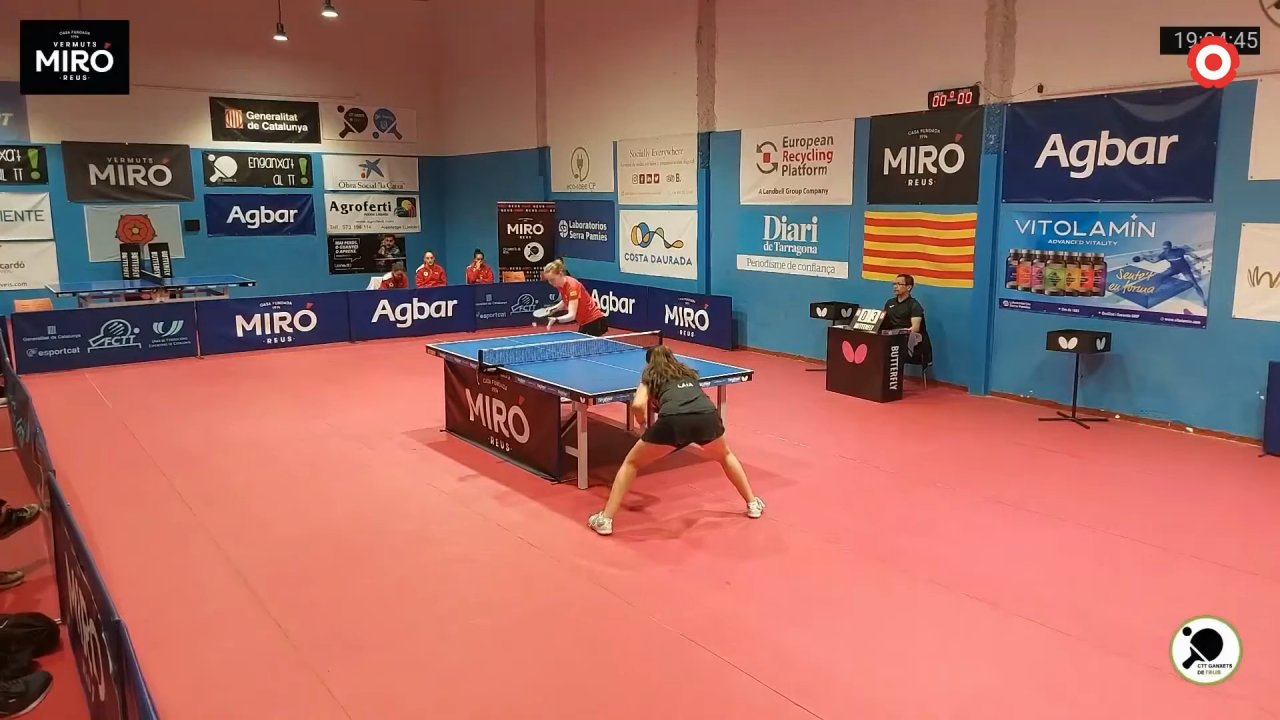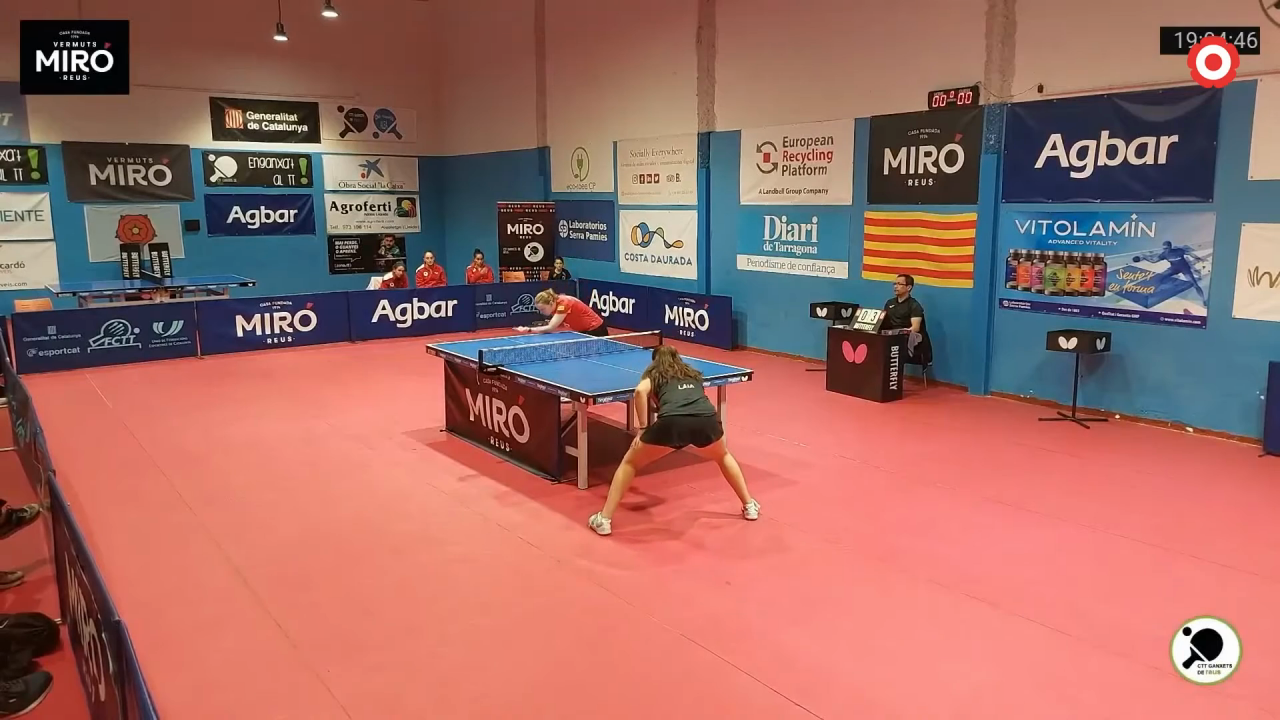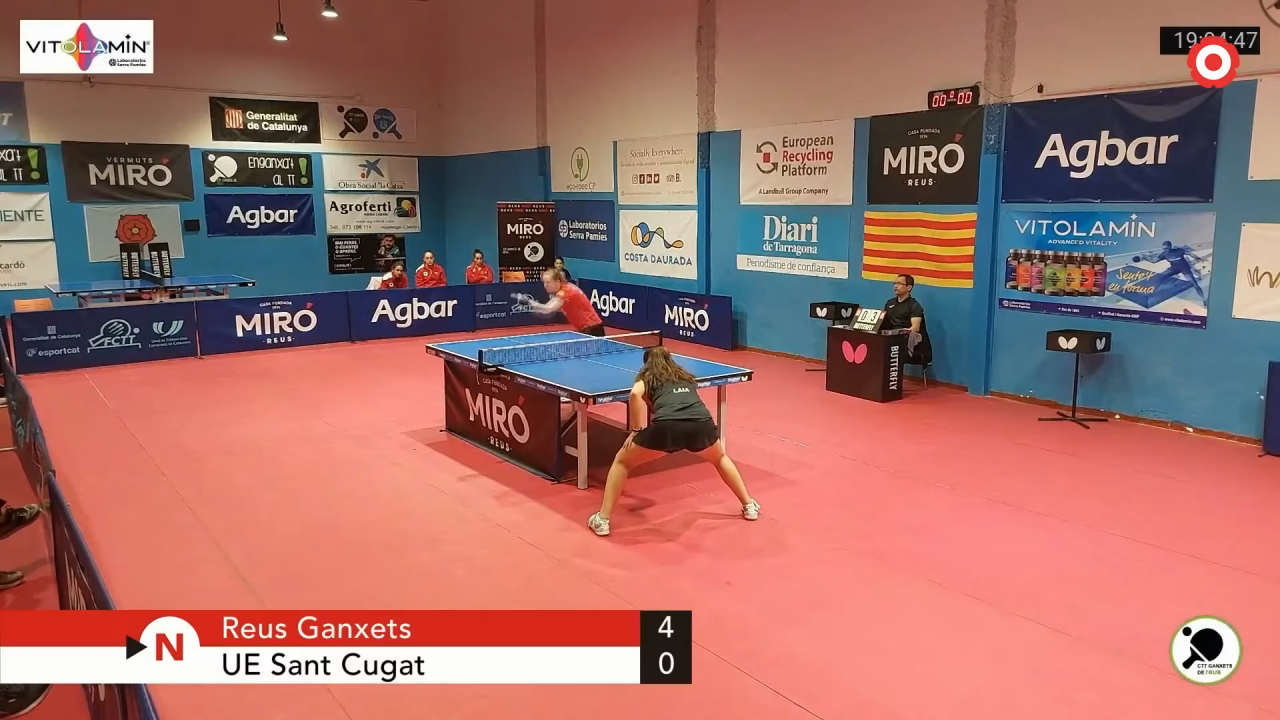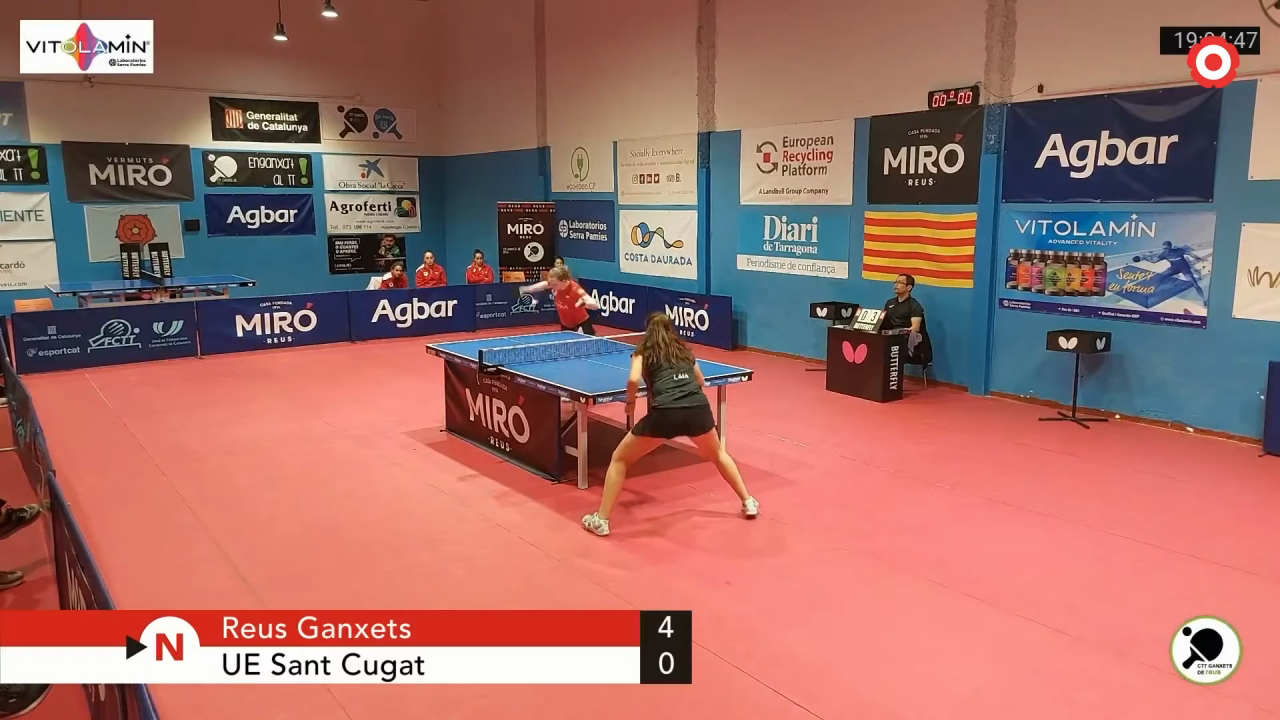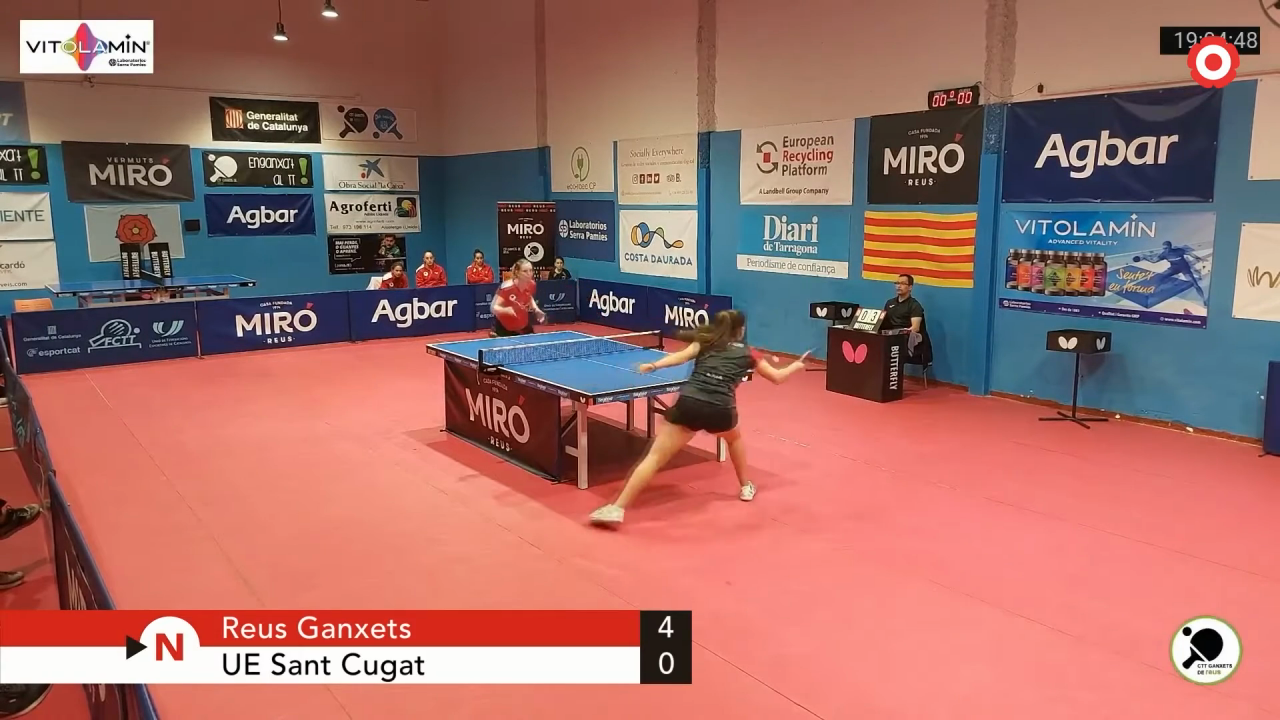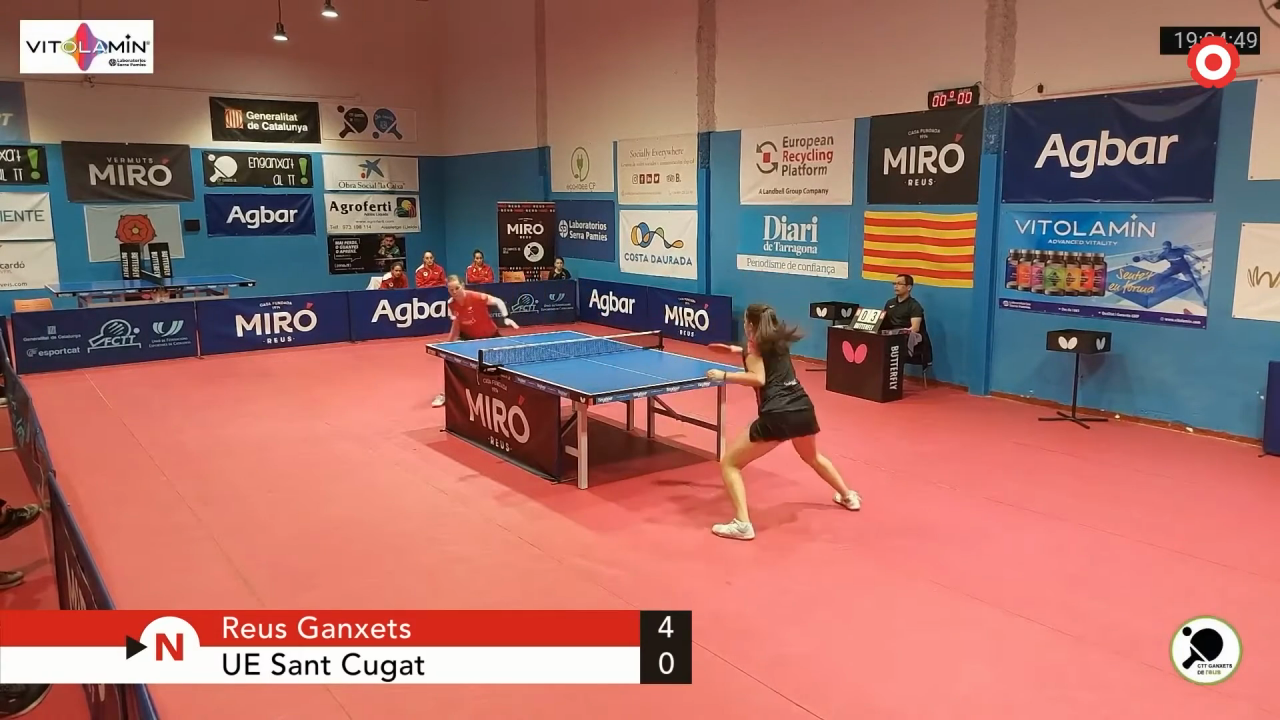
dt=0.7s
person 1, frame 1
left shoulder: (650, 375)
right shoulder: (688, 372)
left elbow: (638, 404)
left wrist: (642, 422)
left hip: (673, 420)
right hip: (707, 416)
left knee: (631, 463)
right knee: (725, 456)
left ankle: (605, 519)
right ankle: (752, 503)
person 1, frame 2
left shoulder: (653, 374)
right shoulder: (693, 374)
left elbow: (640, 391)
left wrist: (643, 427)
left hip: (672, 421)
right hip: (707, 418)
left knee: (629, 462)
right knee: (723, 456)
left ankle: (604, 519)
right ankle: (749, 506)
person 1, frame 3
left shoulder: (647, 376)
right shoulder: (685, 376)
left elbow: (635, 394)
left wrist: (637, 430)
left hip: (667, 426)
right hip: (701, 423)
left knee: (622, 461)
right knee: (720, 458)
left ankle: (603, 520)
right ankle: (749, 505)
person 1, frame 4
left shoulder: (644, 351)
right shoulder: (683, 350)
left elbow: (633, 380)
right elbow: (701, 381)
left wrist: (630, 402)
left hip: (665, 412)
right hip: (699, 408)
left knee: (620, 459)
right knee: (717, 453)
left ankle: (601, 520)
right ankle: (748, 503)
person 1, frame 5
left shoulder: (706, 340)
right shoulder: (748, 353)
left elbow: (680, 357)
right elbow: (776, 377)
left wrist: (652, 366)
right wrist: (796, 365)
left hip: (690, 404)
right hip: (720, 408)
left knee: (654, 459)
right knee: (735, 439)
left ankle: (616, 508)
right ankle: (746, 487)
person 1, frame 6
left shoulder: (755, 344)
right shoulder: (778, 343)
left elbow: (758, 379)
left wrist: (723, 375)
right wrist: (742, 352)
left hip: (776, 416)
right hip: (804, 411)
left knee: (729, 465)
right knee: (813, 457)
left ankle: (742, 524)
right ankle: (848, 496)
